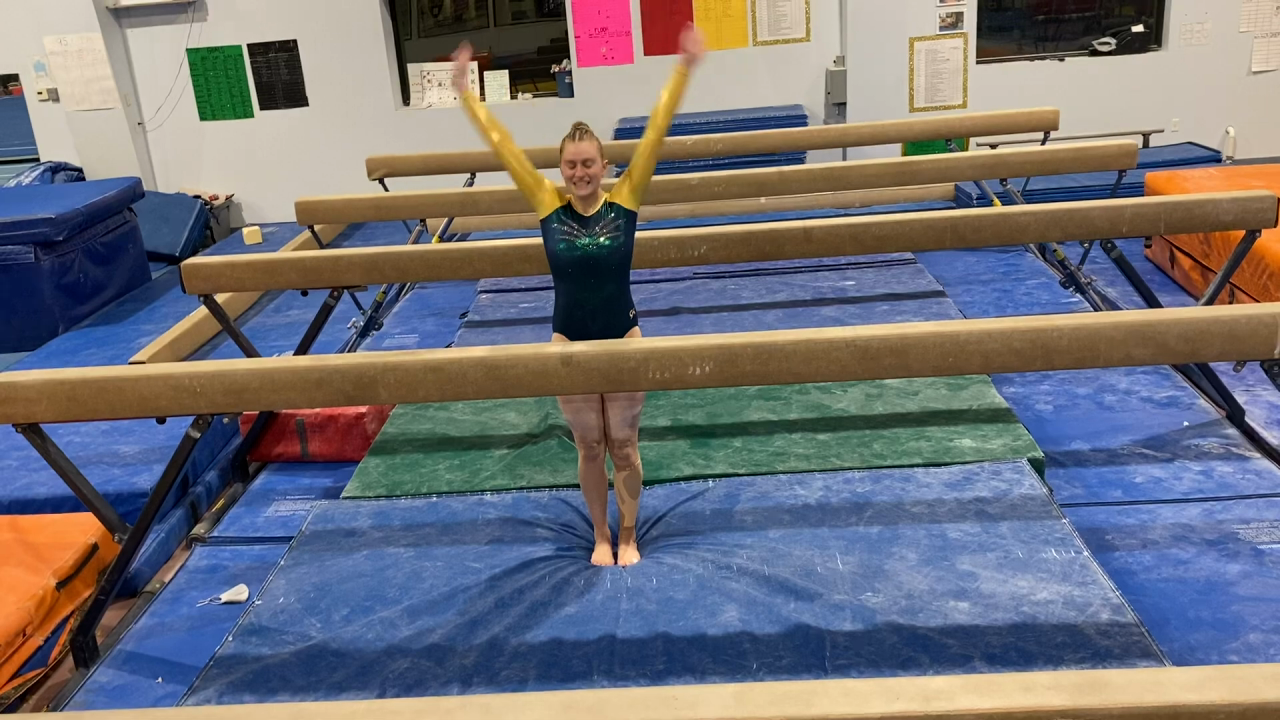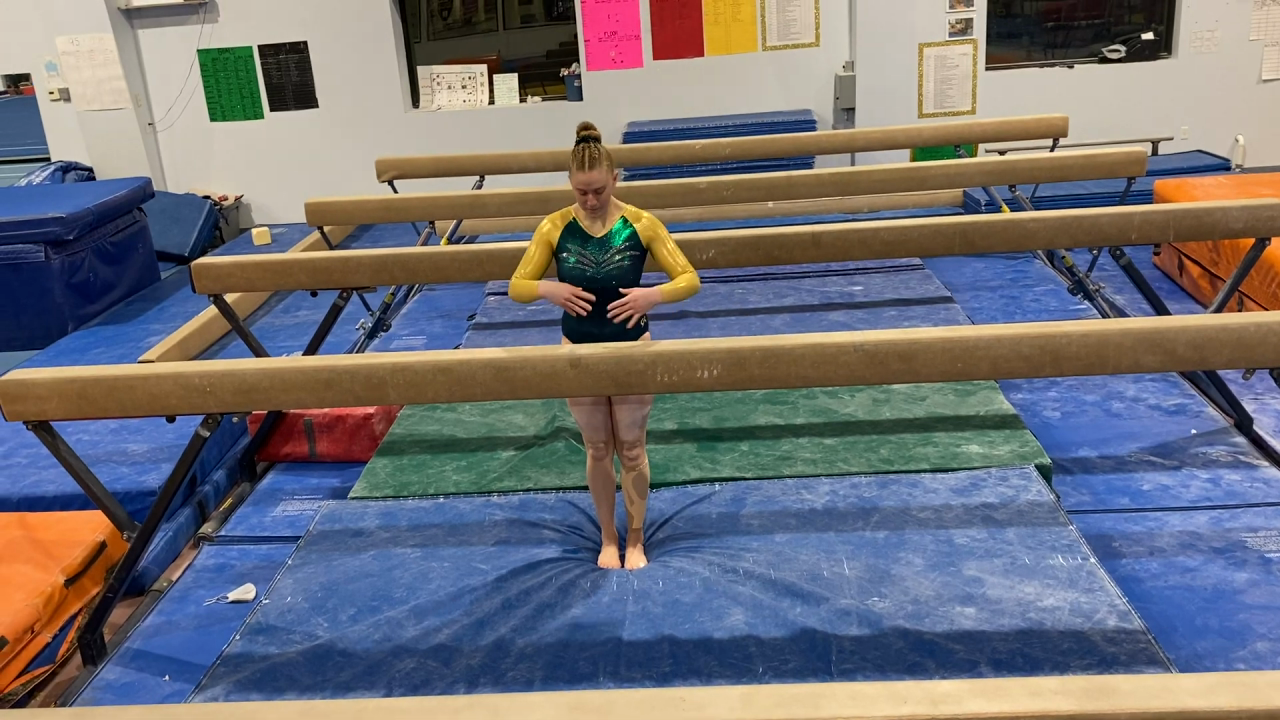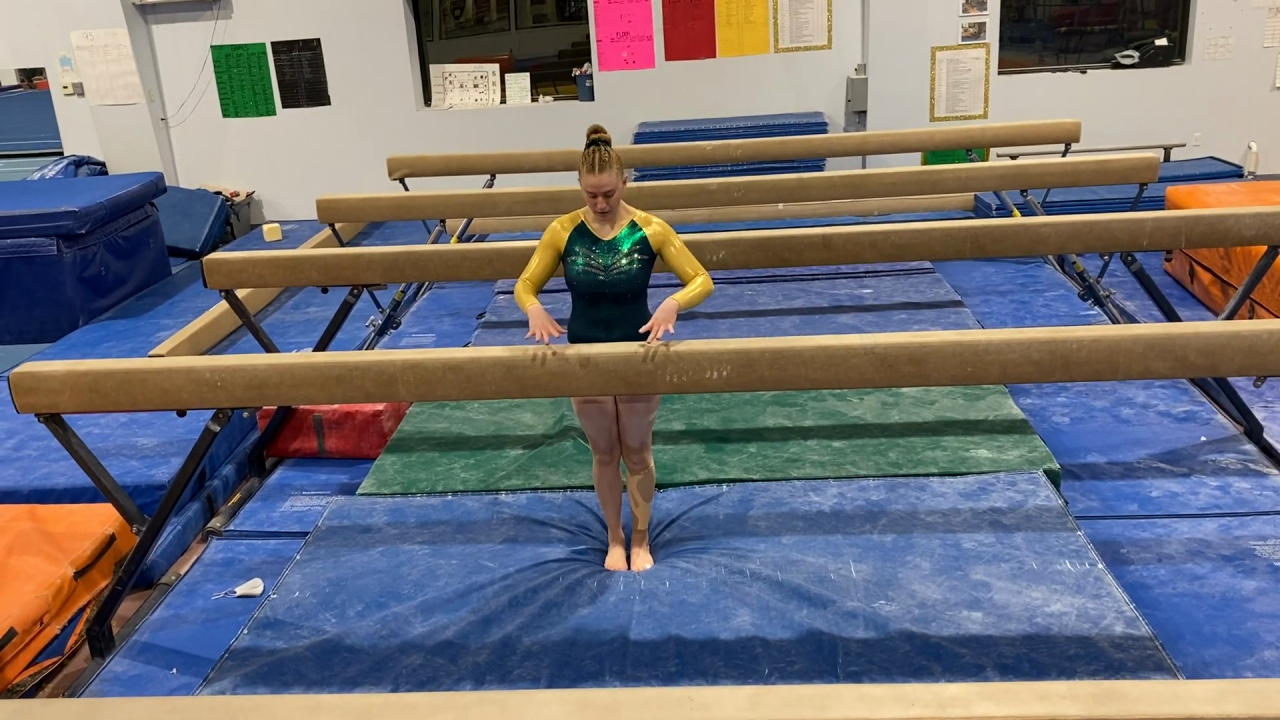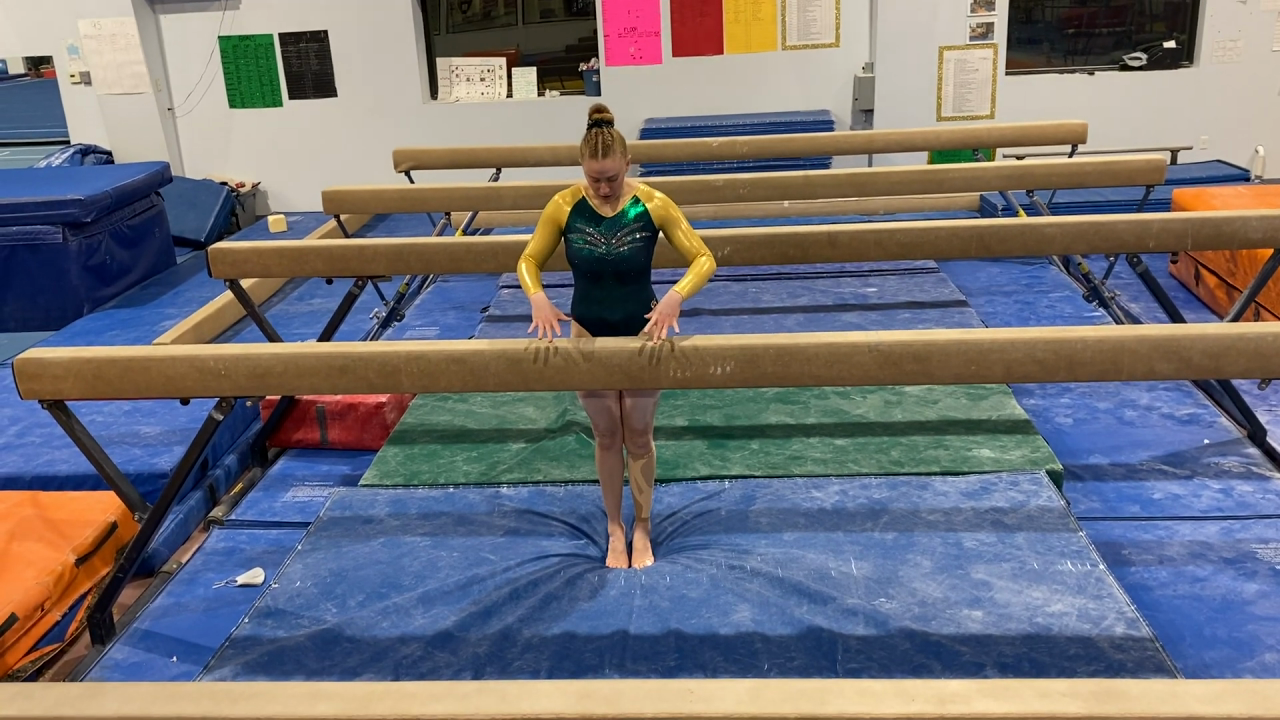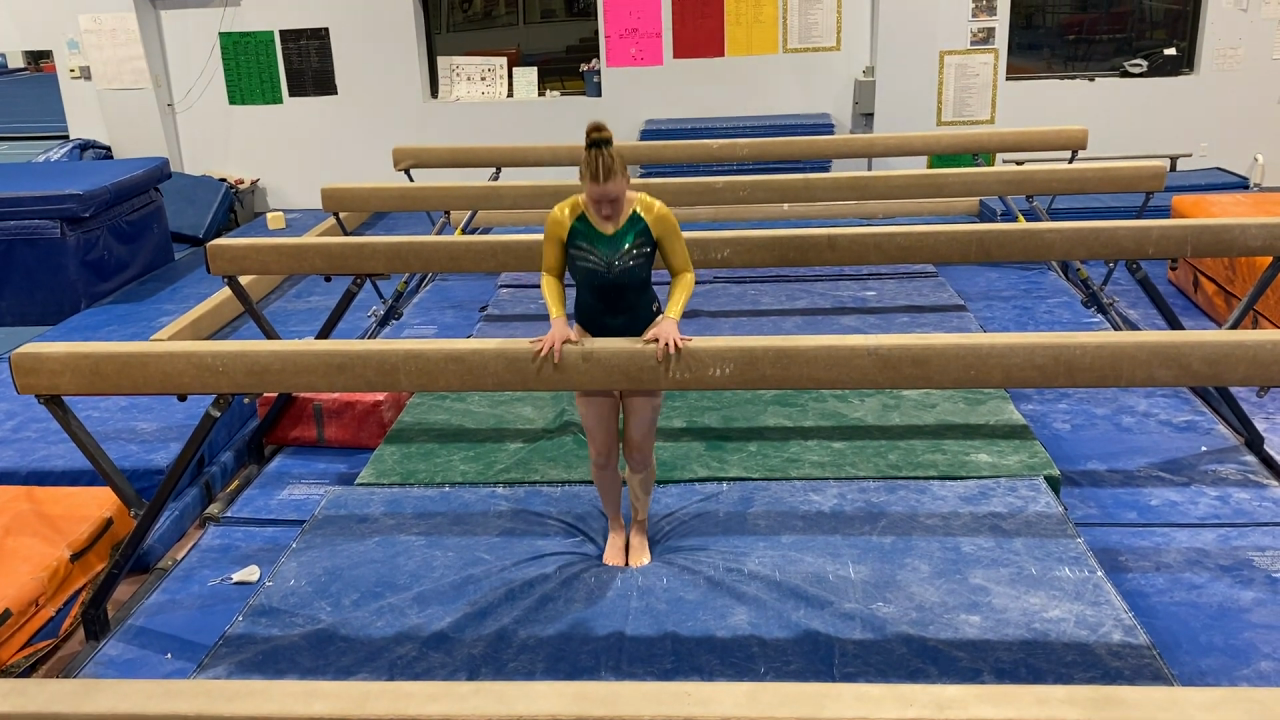
dt=0.7s
person 1, frame 1
left shoulder: (624, 202)
right shoulder: (548, 205)
left elbow: (656, 132)
right elbow: (500, 142)
left wrist: (685, 66)
right wrist: (464, 89)
left hip: (623, 342)
right hip: (569, 347)
left knee: (624, 446)
right knee: (590, 448)
left ankle: (628, 534)
right ankle: (601, 535)
person 1, frame 2
left shoulder: (642, 224)
right shoulder: (554, 228)
left elbow: (690, 280)
right elbow: (517, 286)
left wrist: (654, 295)
right wrist: (548, 289)
left hip: (632, 349)
right hip: (578, 352)
left knee: (631, 449)
right knee: (598, 449)
left ankle: (635, 538)
right ankle: (608, 537)
person 1, frame 3
left shoulder: (651, 230)
right shoulder: (562, 231)
left elbow: (702, 281)
right elbow: (524, 285)
left wrist: (672, 303)
right wrist: (535, 310)
left knee: (637, 453)
right knee: (604, 454)
left ankle: (640, 538)
right ankle: (614, 537)
person 1, frame 4
left shoulder: (654, 205)
right shoulder: (564, 206)
left elbow: (704, 259)
right elbow: (529, 260)
left wrist: (674, 297)
right wrist: (539, 298)
left hip: (643, 332)
right hip: (588, 335)
left knee: (639, 437)
right knee: (607, 437)
left ankle: (642, 526)
right ankle: (615, 528)
person 1, frame 5
left shoulder: (655, 215)
right shoulder: (562, 219)
left elbow: (684, 273)
right elbow: (550, 274)
left wrist: (670, 319)
right wrist: (557, 320)
left hip: (644, 338)
right hip: (590, 340)
left knee: (639, 448)
right knee: (602, 452)
left ankle: (639, 526)
right ankle: (614, 527)
